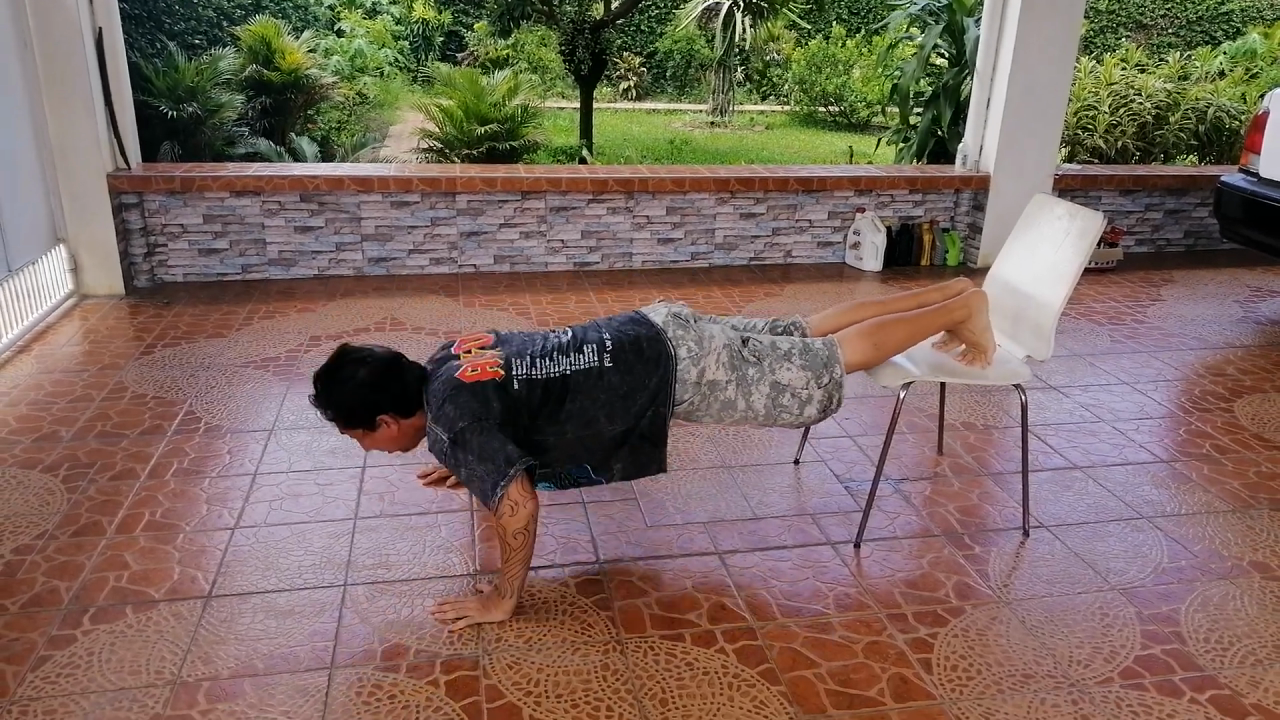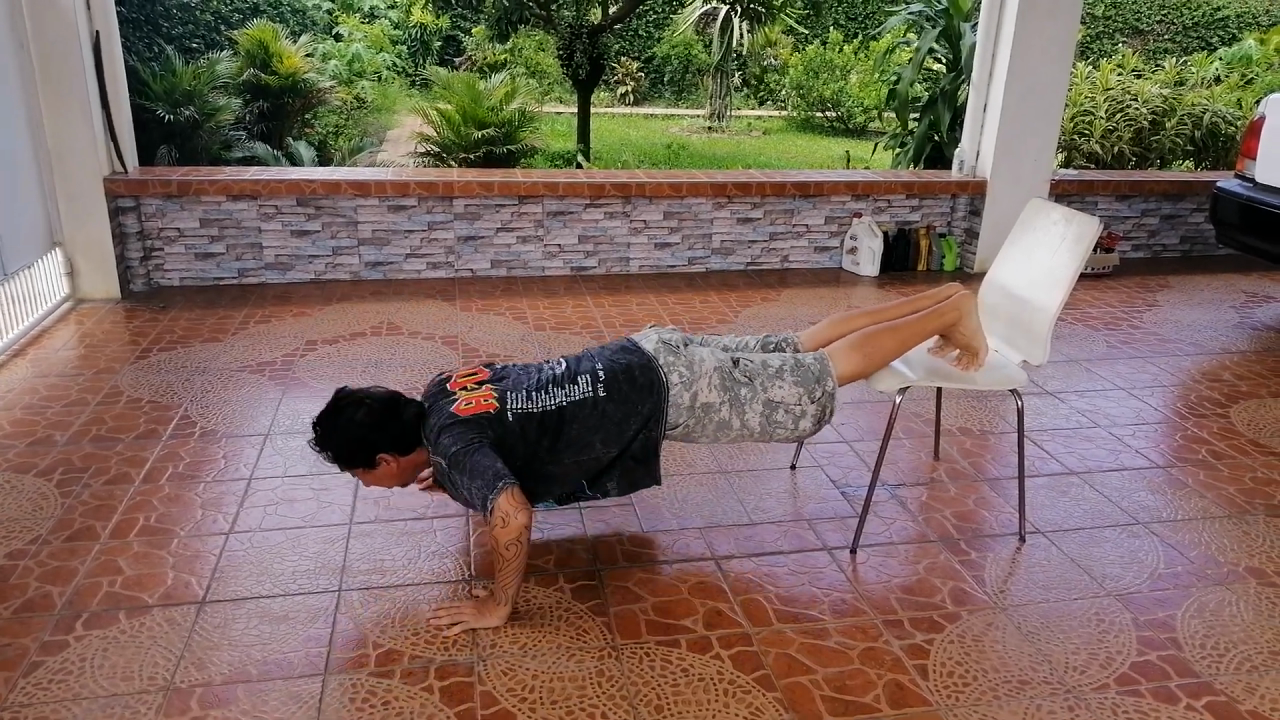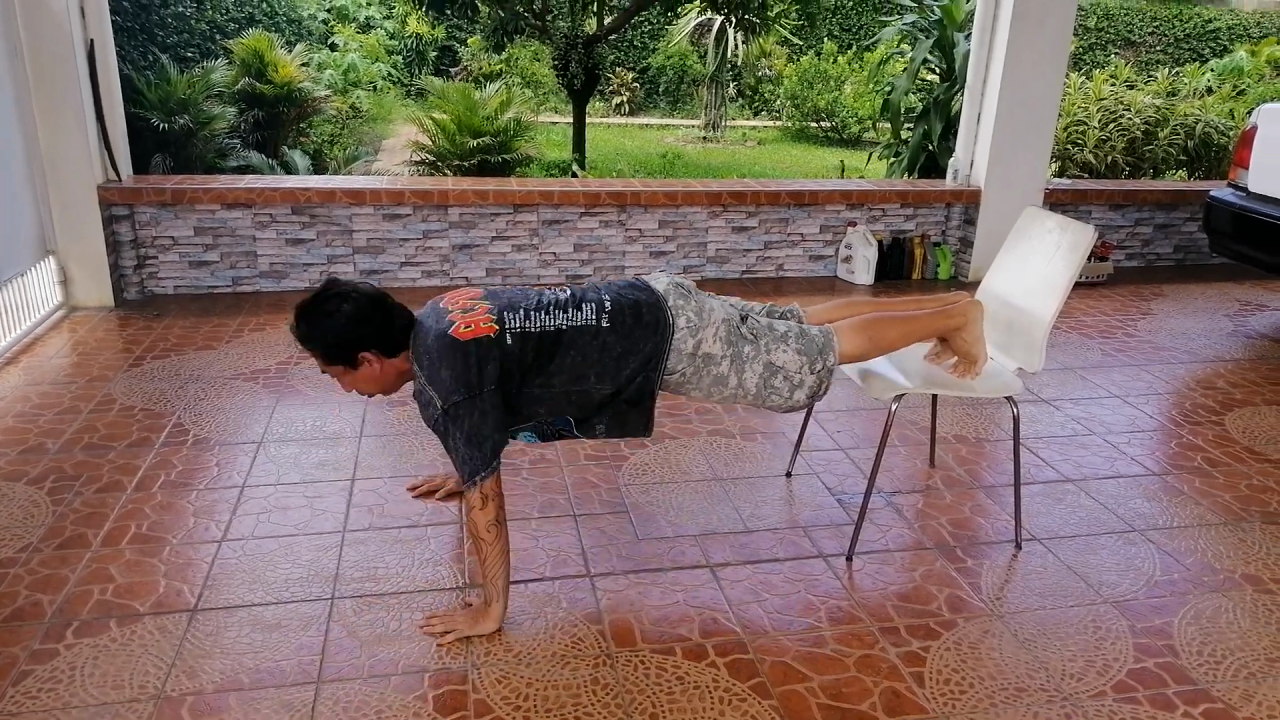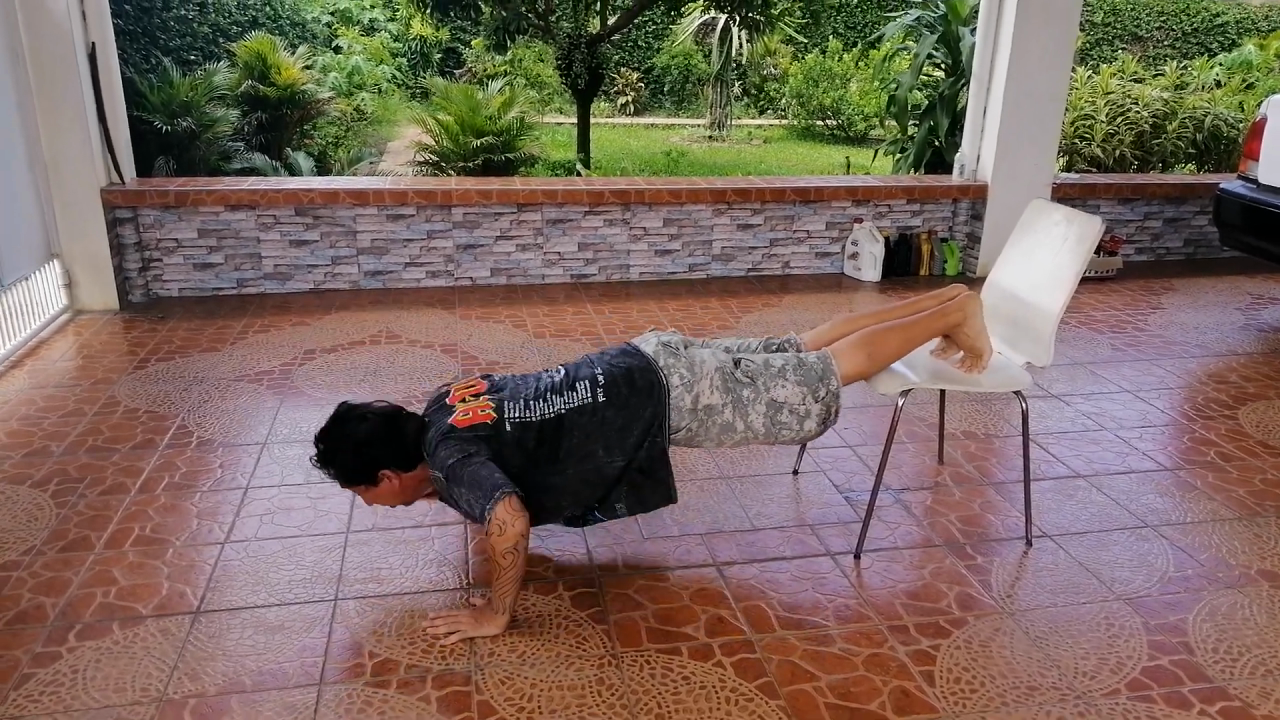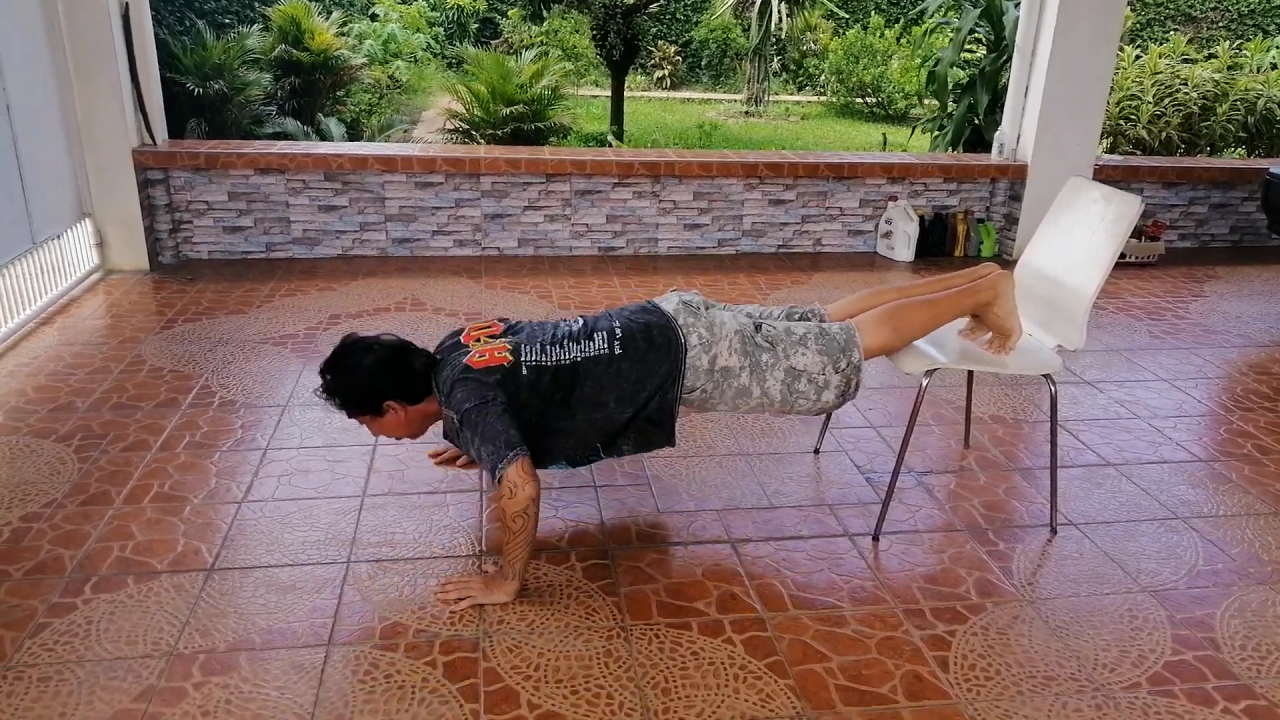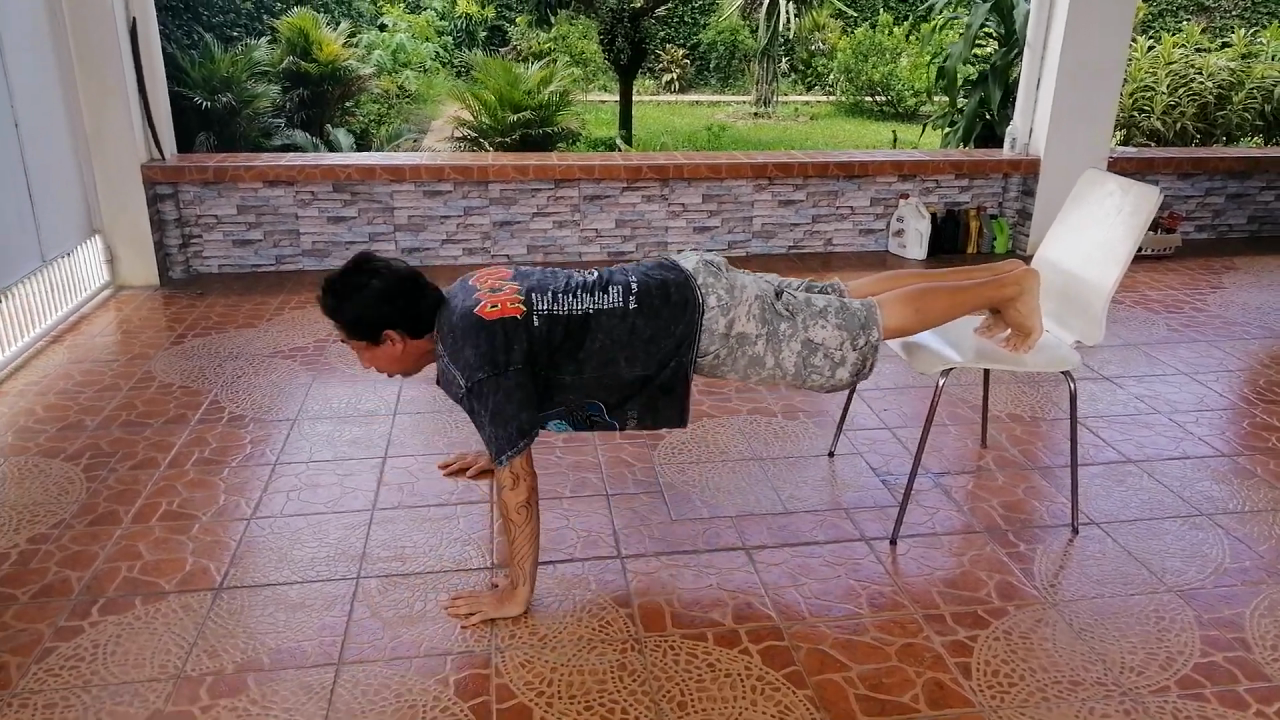
dt=0.4s
person 1, frame 1
left shoulder: (454, 420)
right shoulder: (445, 364)
left elbow: (519, 504)
left wrist: (503, 597)
right wrist: (468, 459)
left hip: (672, 372)
right hip: (658, 332)
left knee: (835, 360)
right knee: (810, 335)
left ankle: (962, 307)
right ankle: (947, 293)
person 1, frame 2
left shoulder: (453, 440)
right shoulder: (441, 393)
left elbow: (513, 516)
left wrist: (498, 603)
right wrist: (467, 473)
left hip: (668, 390)
right hip: (651, 359)
left knee: (825, 375)
right knee: (803, 351)
left ankle: (953, 310)
right ankle: (939, 298)
person 1, frame 3
left shoulder: (445, 369)
right shoulder: (433, 320)
left elbow: (486, 498)
left wrist: (490, 610)
right wrist: (465, 464)
left hip: (669, 337)
right hip: (654, 305)
left knee: (822, 355)
right knee: (806, 328)
left ankle: (955, 315)
right ankle: (942, 303)
person 1, frame 4
left shoulder: (449, 459)
right shoulder: (441, 409)
left elbow: (510, 522)
left wrist: (496, 610)
left hip: (664, 398)
right hip: (649, 363)
left knee: (827, 376)
right knee: (804, 354)
left ankle: (957, 310)
right ankle: (941, 299)
person 1, frame 5
left shoulder: (461, 392)
right shoulder: (454, 348)
left elbow: (521, 483)
left wrist: (506, 579)
right wrist: (488, 442)
left hip: (687, 354)
right hip: (669, 325)
left knee: (847, 347)
right knee: (830, 322)
left ankle: (984, 291)
right ankle: (974, 279)
person 1, frame 6
left shoulder: (468, 352)
right shoulder: (460, 297)
left elbow: (518, 475)
left wrist: (517, 590)
right wrist: (496, 442)
left hip: (701, 319)
right hip: (687, 283)
left knee: (862, 332)
right knee: (845, 301)
left ankle: (1010, 284)
right ankle: (997, 272)
